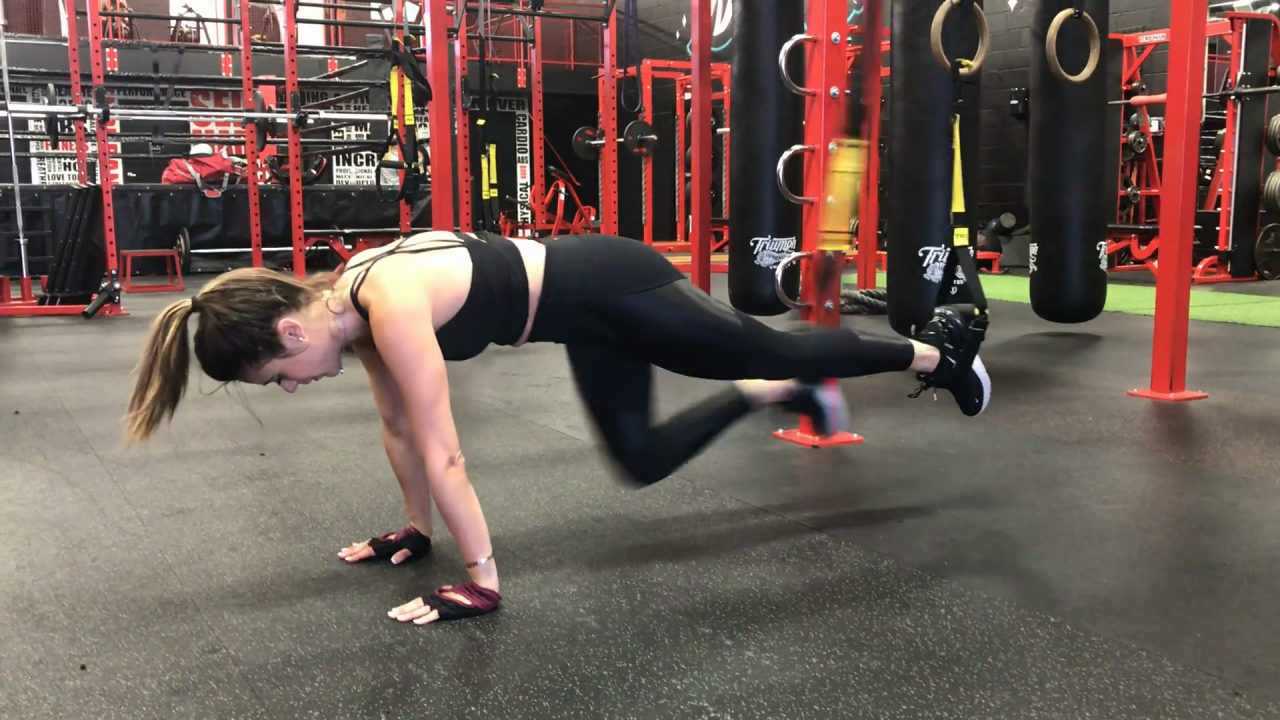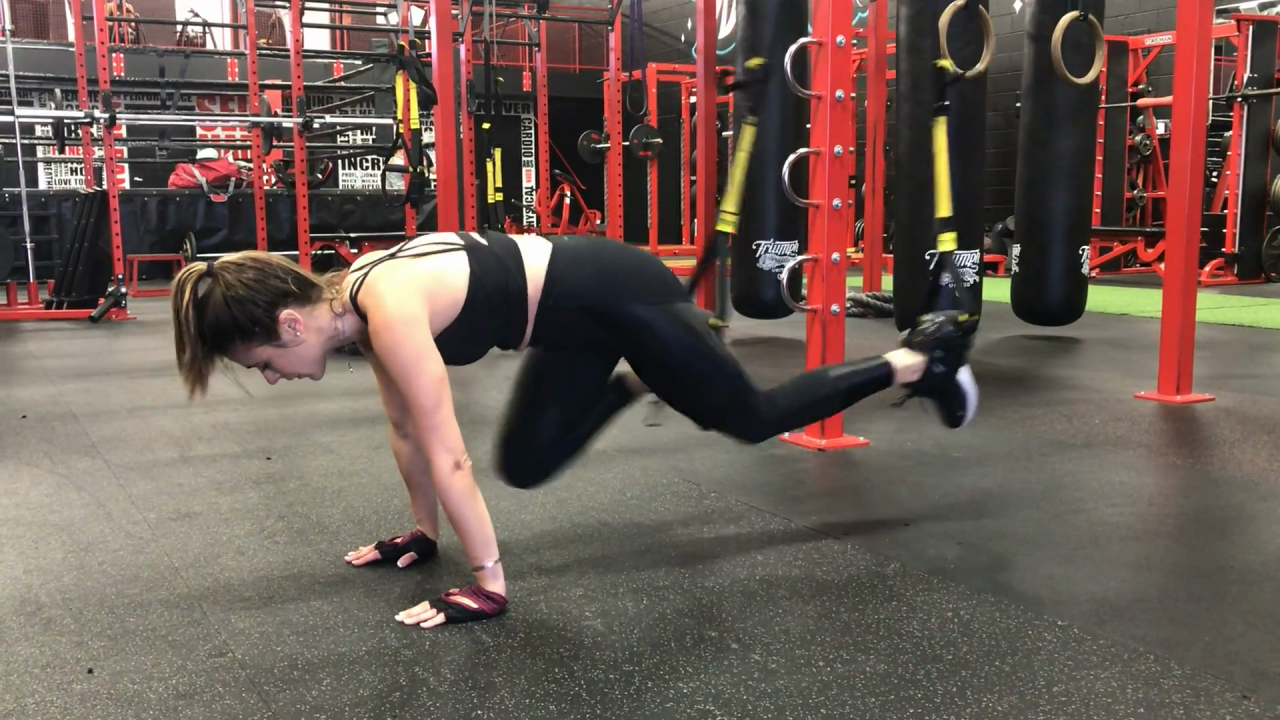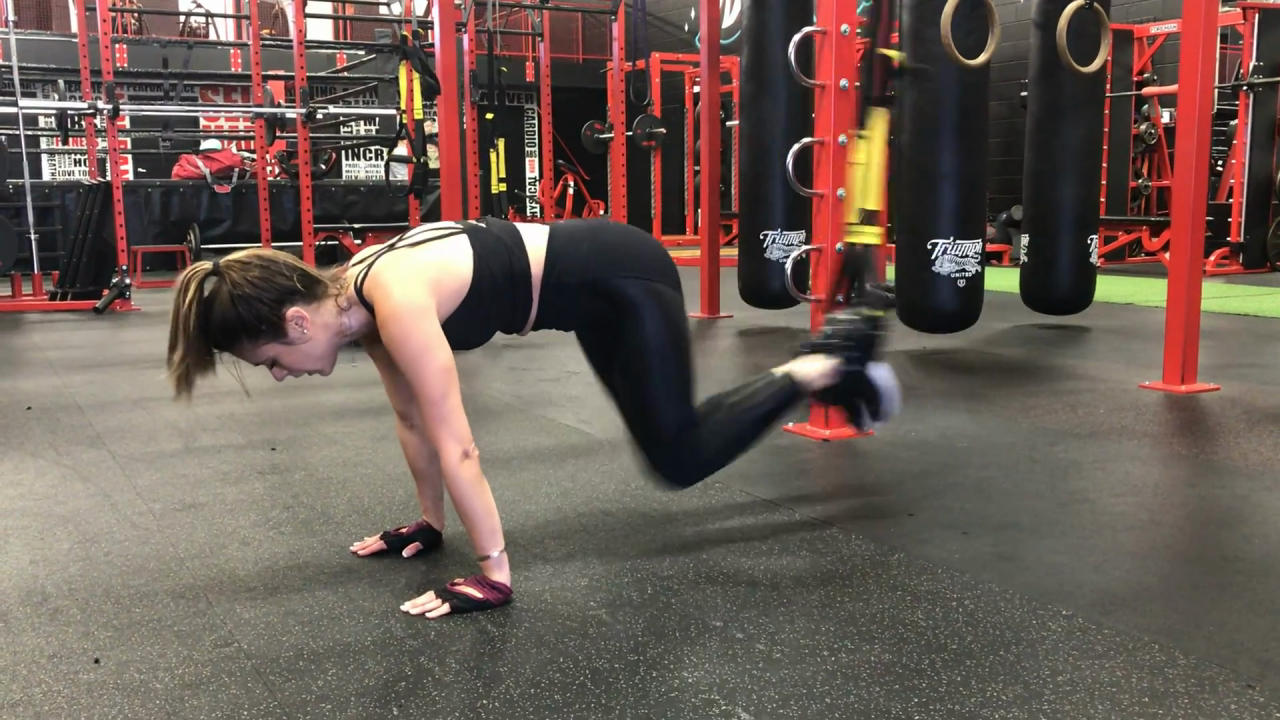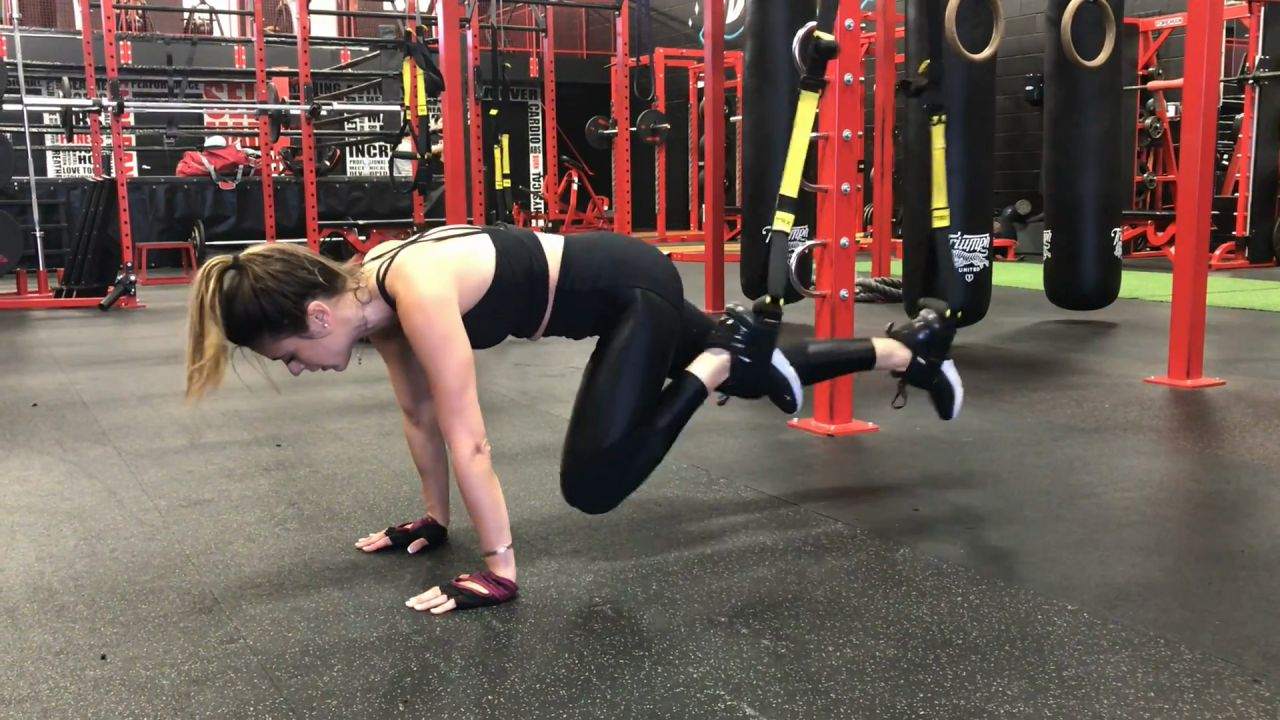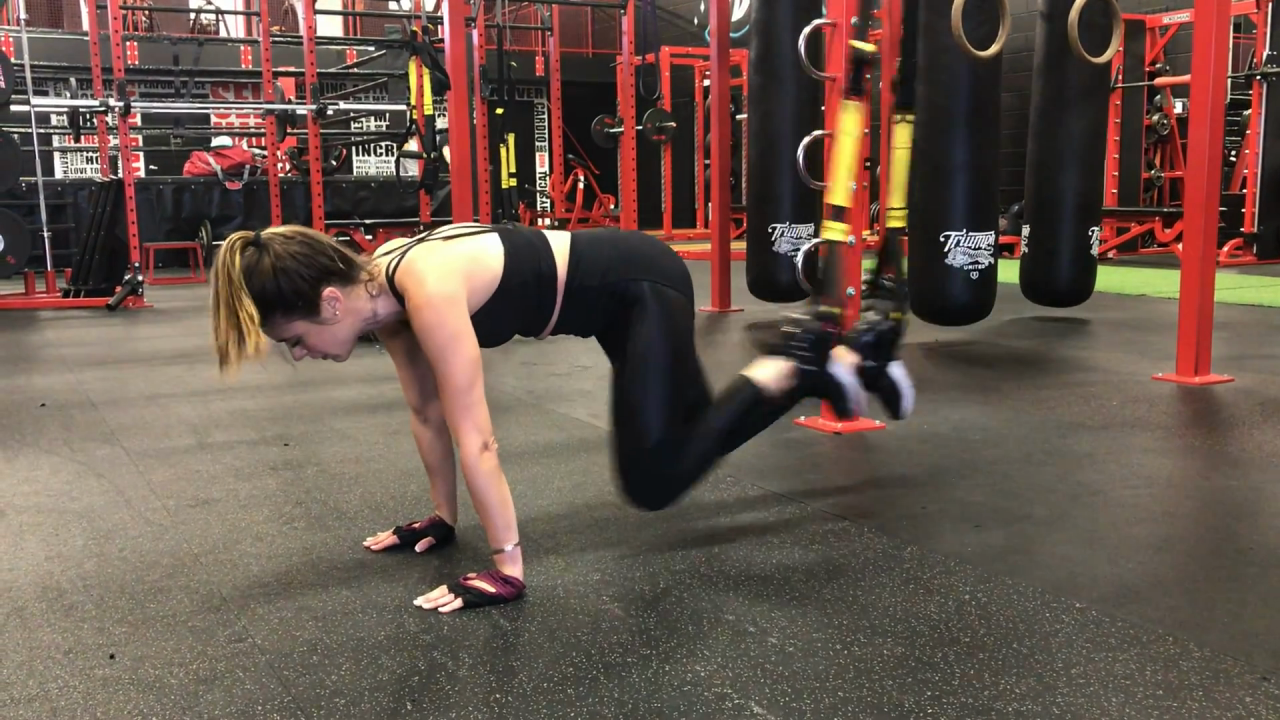
dt=1s
person 1, frame 1
left shoulder: (388, 307)
right shoulder: (348, 303)
left elbow: (440, 451)
right elbow: (396, 425)
left wrist: (482, 579)
right wrist: (415, 528)
left hip: (613, 291)
right hip: (582, 302)
left knee: (773, 348)
right knee: (644, 463)
left ankle: (938, 353)
right ankle: (778, 392)
person 1, frame 2
left shoulder: (388, 312)
right shoulder: (357, 293)
left elbow: (446, 455)
right elbow: (406, 429)
left wrist: (490, 582)
right wrist: (423, 531)
left hip: (615, 295)
right hip: (576, 303)
left knee: (752, 418)
right knee: (525, 462)
left ankle: (921, 361)
right ankle: (635, 380)
person 1, frame 3
left shoulder: (393, 300)
right shoulder: (351, 295)
left elbow: (453, 443)
right elbow: (407, 416)
left wrist: (493, 571)
right wrist: (429, 522)
left hip: (621, 275)
right hip: (580, 282)
left knee: (682, 461)
right knee: (679, 436)
left ankle: (832, 362)
right ankle: (835, 374)
person 1, frame 4
left shoulder: (415, 294)
right shoulder: (371, 291)
left elbow: (466, 439)
right elbow: (418, 414)
left wrist: (500, 568)
right wrist: (432, 518)
left hip: (628, 287)
right hip: (604, 289)
left knee: (591, 485)
right knee: (751, 373)
left ankle: (721, 358)
right ankle: (909, 350)
person 1, frame 5
left shoulder: (425, 290)
right shoulder: (378, 284)
left elbow: (473, 435)
right elbow: (425, 410)
left wrist: (507, 566)
right wrist: (442, 516)
left hip: (637, 283)
right hip: (608, 289)
left knee: (654, 482)
right knee: (708, 429)
left ankle: (789, 366)
right ankle: (857, 356)
